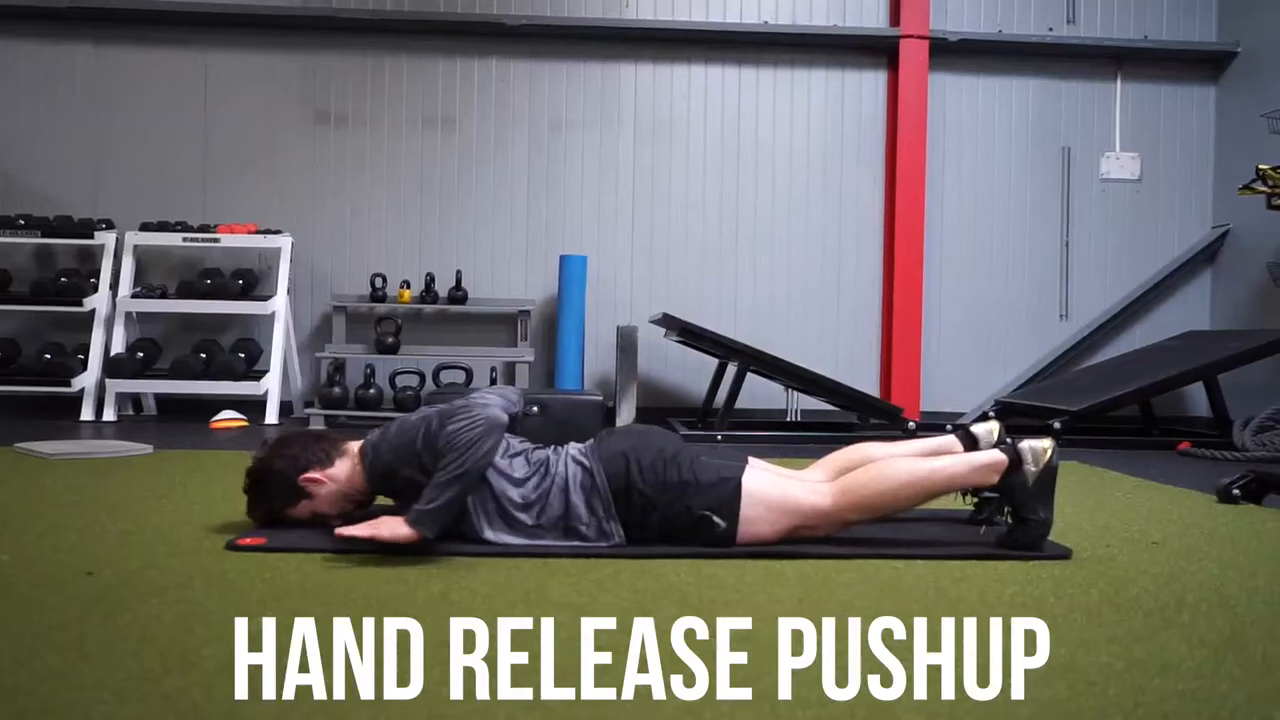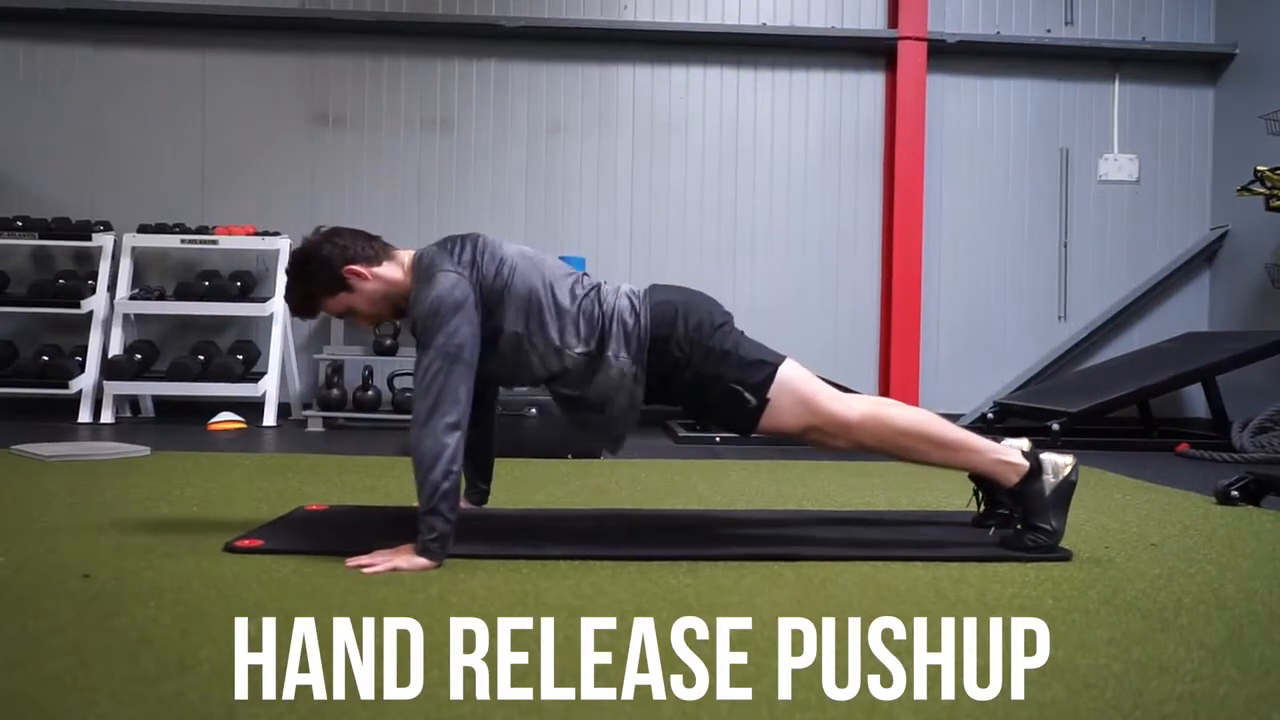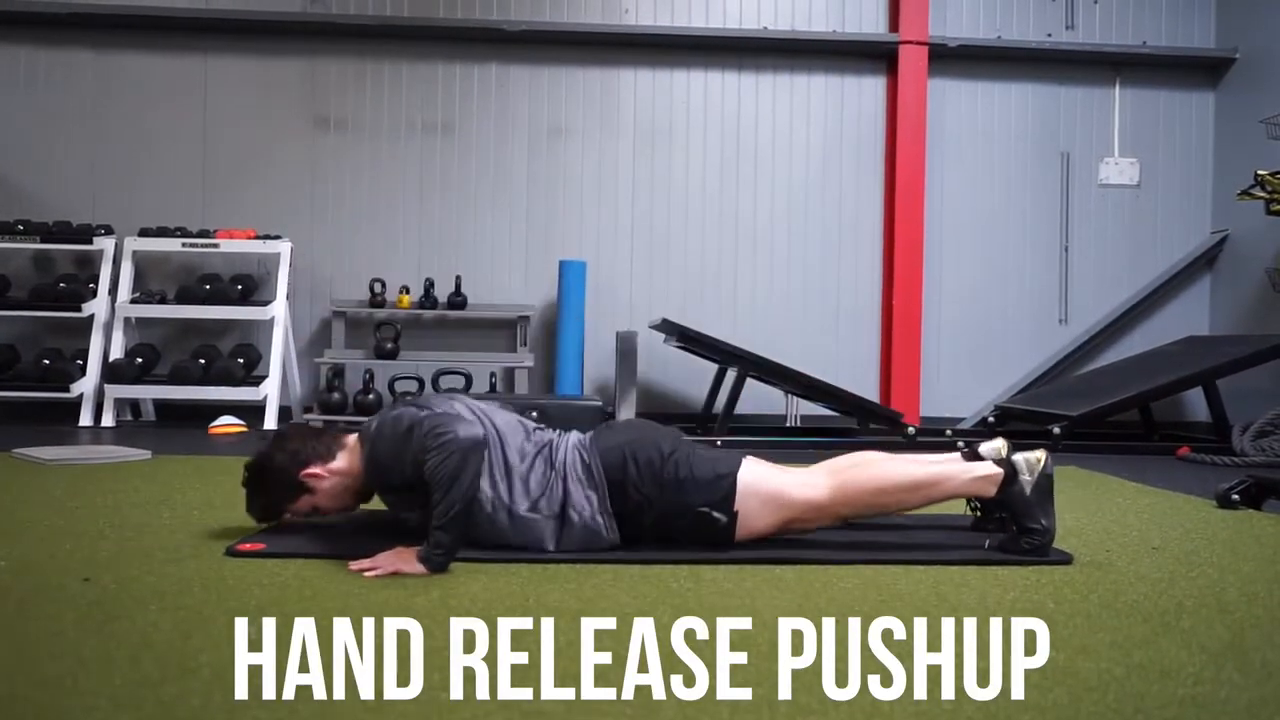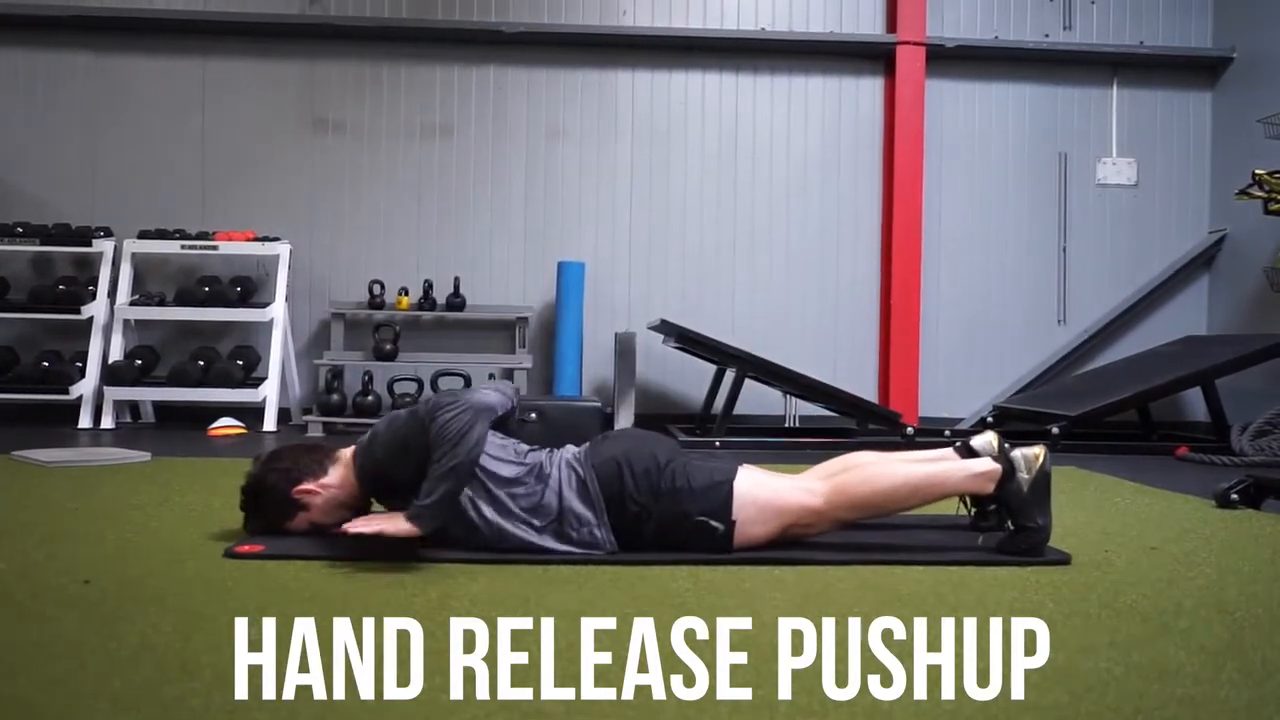
dt=1s
person 1, frame 1
left shoulder: (389, 452)
right shoulder: (405, 448)
left elbow: (481, 417)
right elbow: (503, 395)
left wrist: (419, 519)
left hip: (629, 491)
right hip: (619, 467)
left knee: (824, 505)
right knee: (813, 481)
left ankle: (1004, 464)
right ankle: (968, 443)
person 1, frame 2
left shoulder: (440, 285)
right shoulder: (446, 279)
left elbow: (439, 413)
right elbow: (475, 392)
left wrist: (429, 542)
right wrist: (472, 492)
left hip: (665, 341)
right hip: (655, 338)
left knee: (836, 418)
right knee: (832, 425)
left ankle: (1026, 473)
right ankle: (1002, 463)
person 1, frame 3
left shoulder: (386, 438)
right shoulder: (408, 424)
left elbow: (464, 441)
left wrist: (431, 553)
right wrist: (438, 520)
left hip: (622, 486)
right hip: (615, 463)
left knee: (810, 501)
right knee: (809, 490)
left ankle: (999, 476)
right ankle: (978, 457)
person 1, frame 4
left shoulder: (382, 454)
right shoulder: (399, 457)
left elbow: (471, 406)
right elbow: (499, 395)
left wrist: (421, 516)
left hip: (624, 496)
right hip: (614, 475)
left knee: (812, 504)
right knee: (809, 490)
left ankle: (998, 472)
right ankle: (973, 453)
